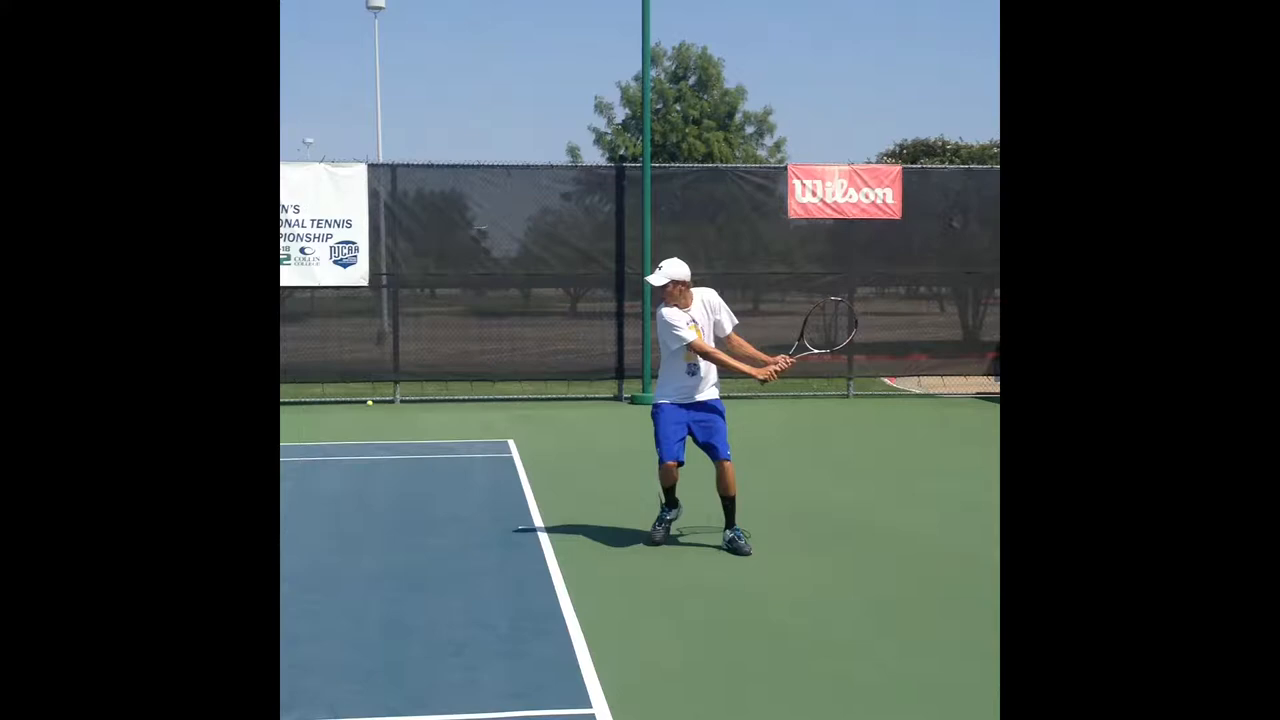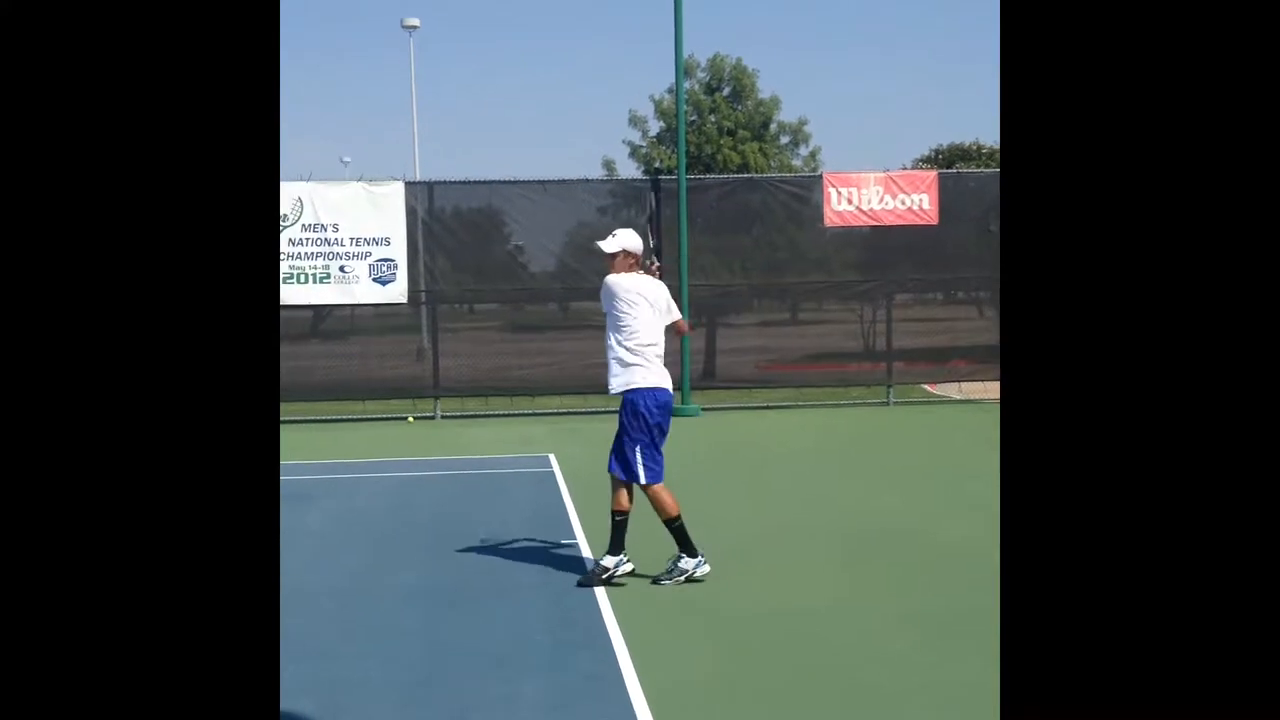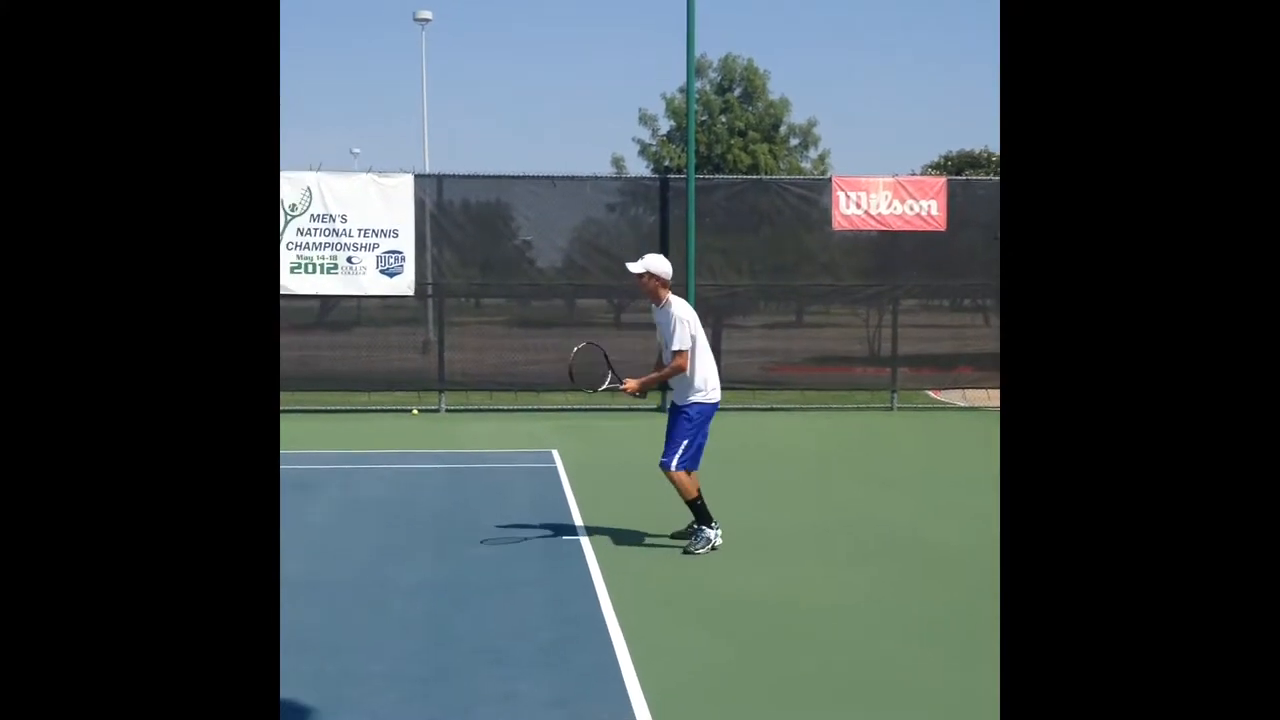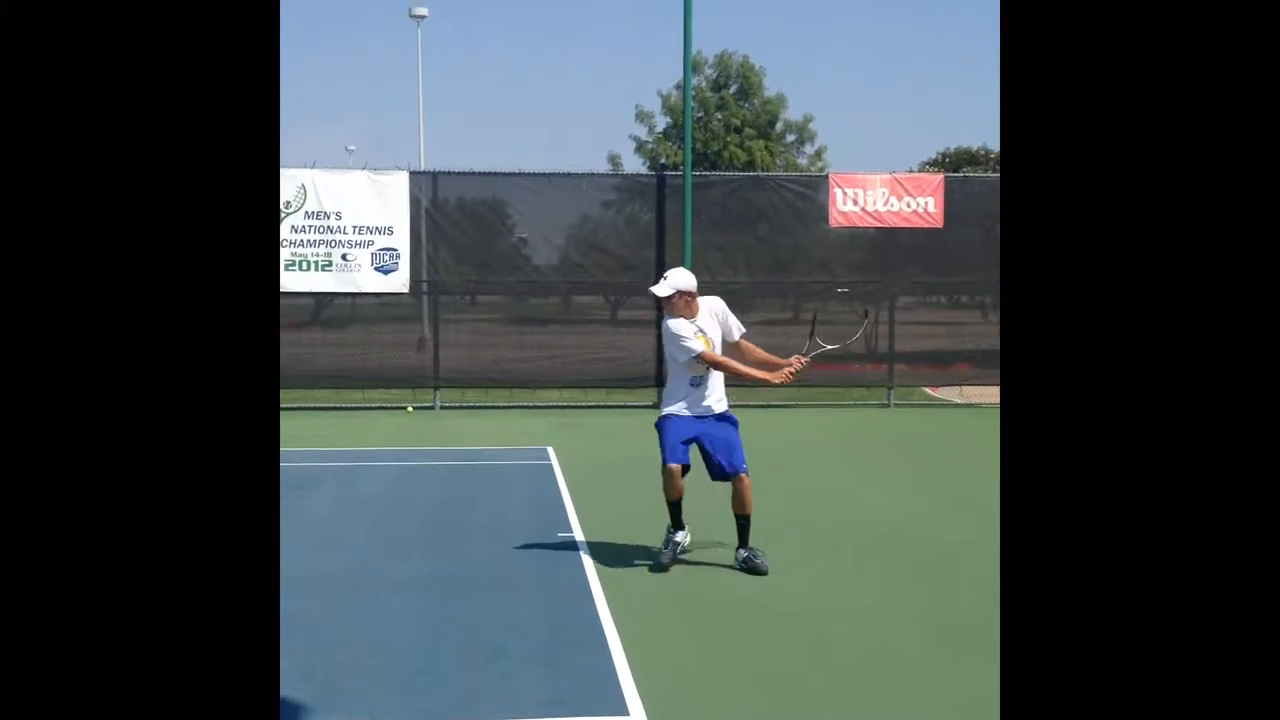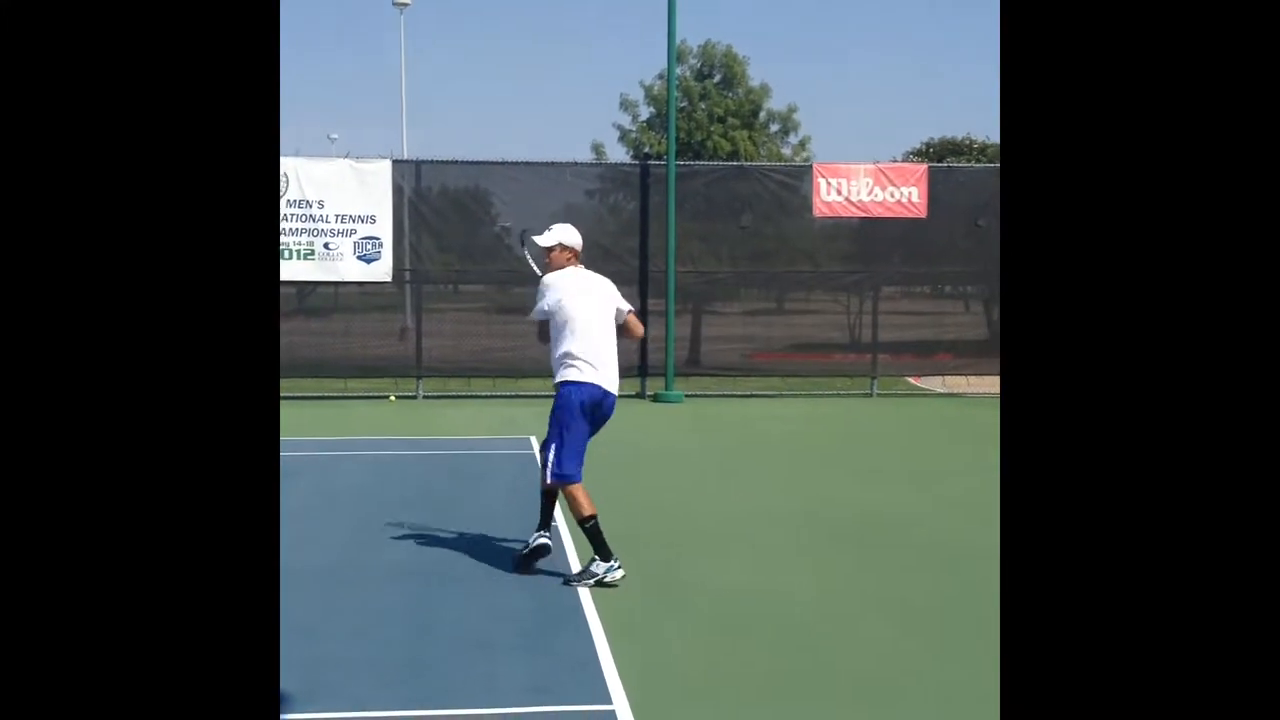
dt=1s
person 1, frame 1
left shoulder: (709, 297)
right shoulder: (666, 315)
left elbow: (731, 340)
right elbow: (706, 352)
left wrist: (767, 359)
right wrist: (753, 372)
left hip: (705, 399)
right hip: (670, 400)
left knee: (724, 461)
right knee: (669, 461)
left ankle: (731, 530)
right ankle: (671, 507)
person 1, frame 2
left shoulder: (613, 284)
right shoulder: (658, 287)
right elbow: (681, 326)
left hip: (640, 390)
right hip: (660, 391)
left knee: (649, 479)
right knee: (622, 473)
left ankle: (691, 557)
right ankle: (615, 558)
person 1, frame 3
left shoulder: (677, 312)
right shoulder: (659, 309)
left elbow: (680, 365)
left wrist: (641, 384)
right wrist: (649, 383)
left hip: (700, 397)
right hip: (683, 397)
left knee: (673, 467)
right knee: (673, 462)
left ankle: (709, 528)
right ankle: (702, 518)
person 1, frame 4
left shoulder: (715, 306)
right shoulder: (673, 326)
left elbow: (742, 343)
right elbow: (716, 363)
left wrist: (781, 363)
right wrist: (767, 376)
left hip: (715, 413)
right hip: (678, 413)
left knee: (741, 476)
right knee: (672, 468)
left ankle: (744, 549)
right ankle: (677, 532)
person 1, frame 5
left shoulder: (551, 281)
right shoulder: (605, 284)
left elbow: (543, 332)
right elbow: (637, 331)
left hip: (575, 385)
right hip: (607, 390)
left knee: (563, 476)
right knee: (553, 458)
left ankle: (606, 560)
right ankle: (543, 534)
